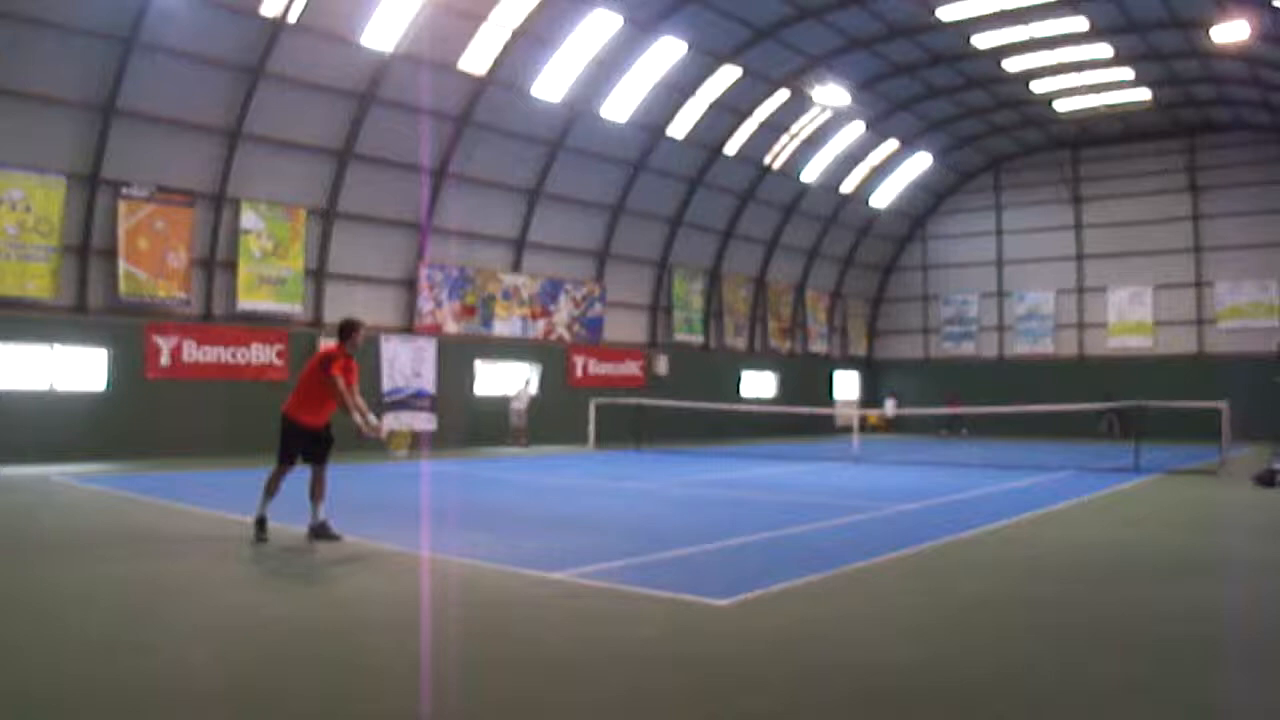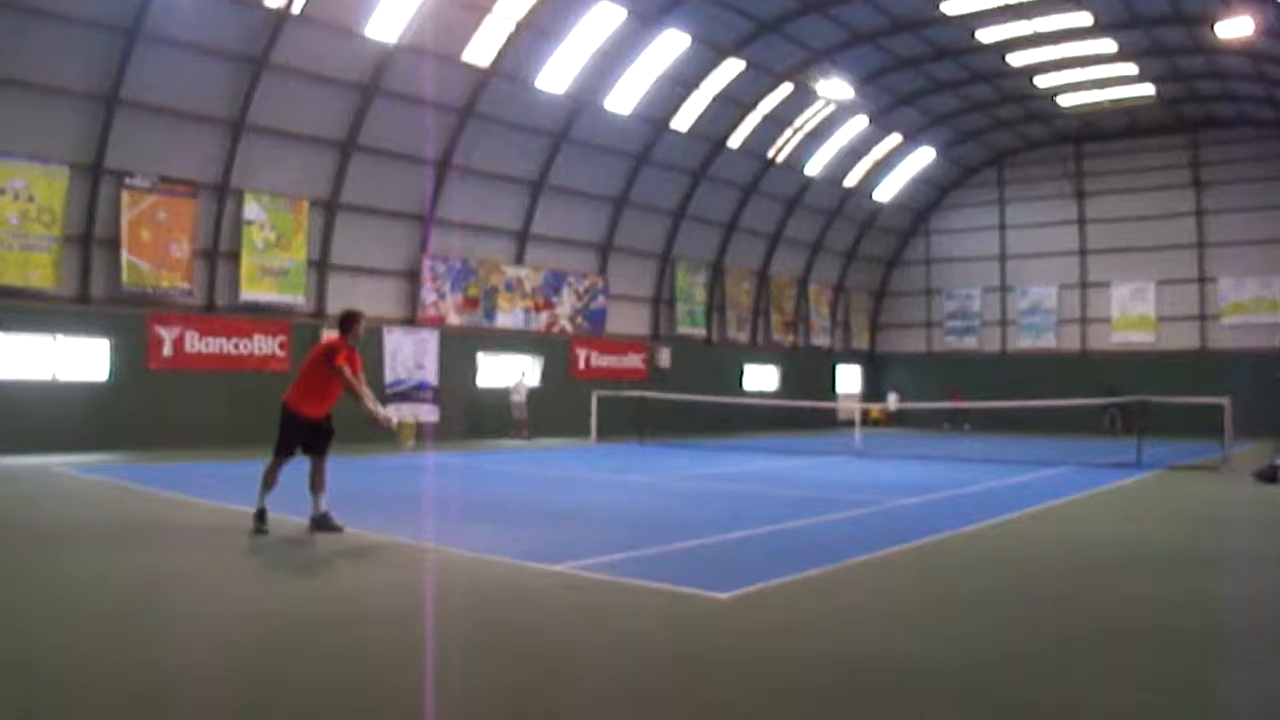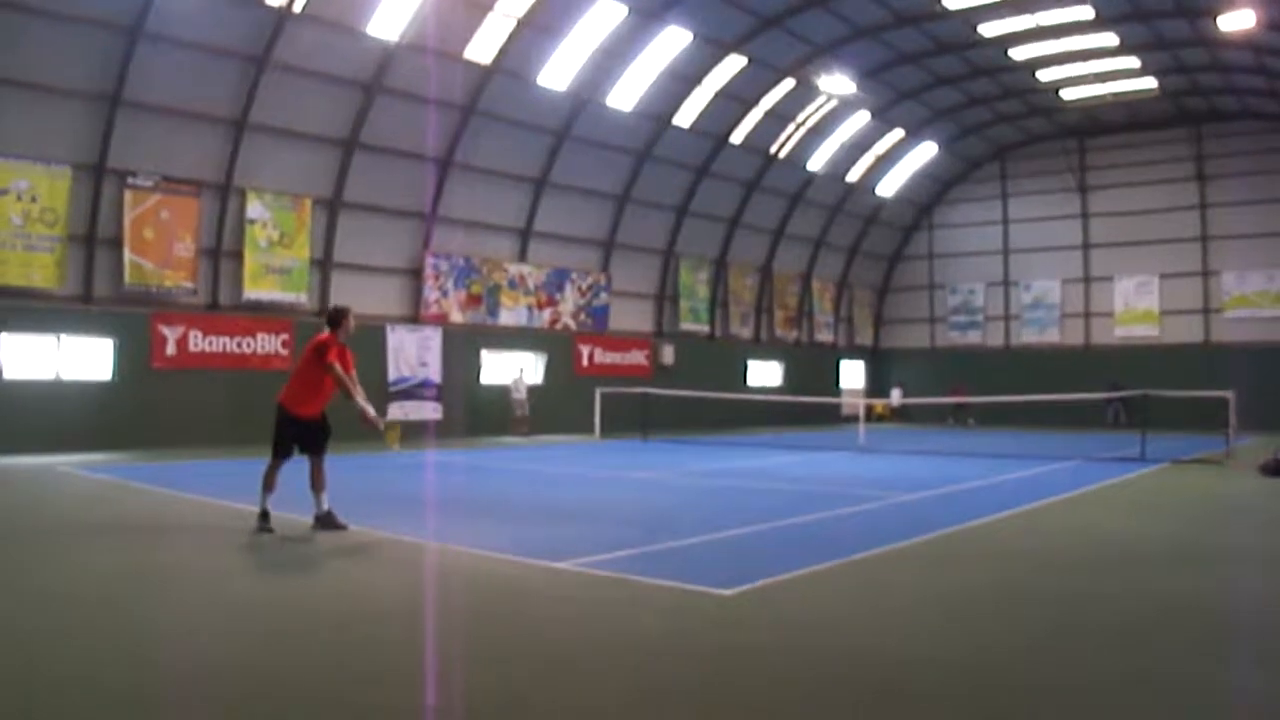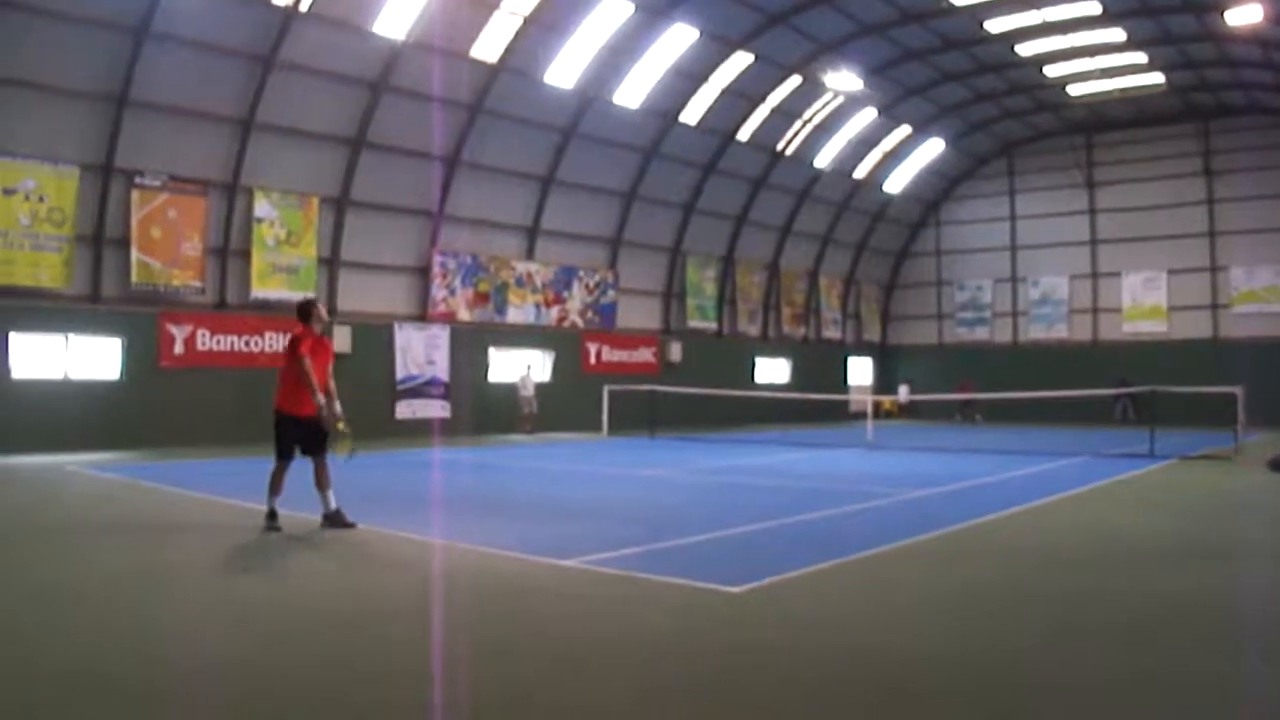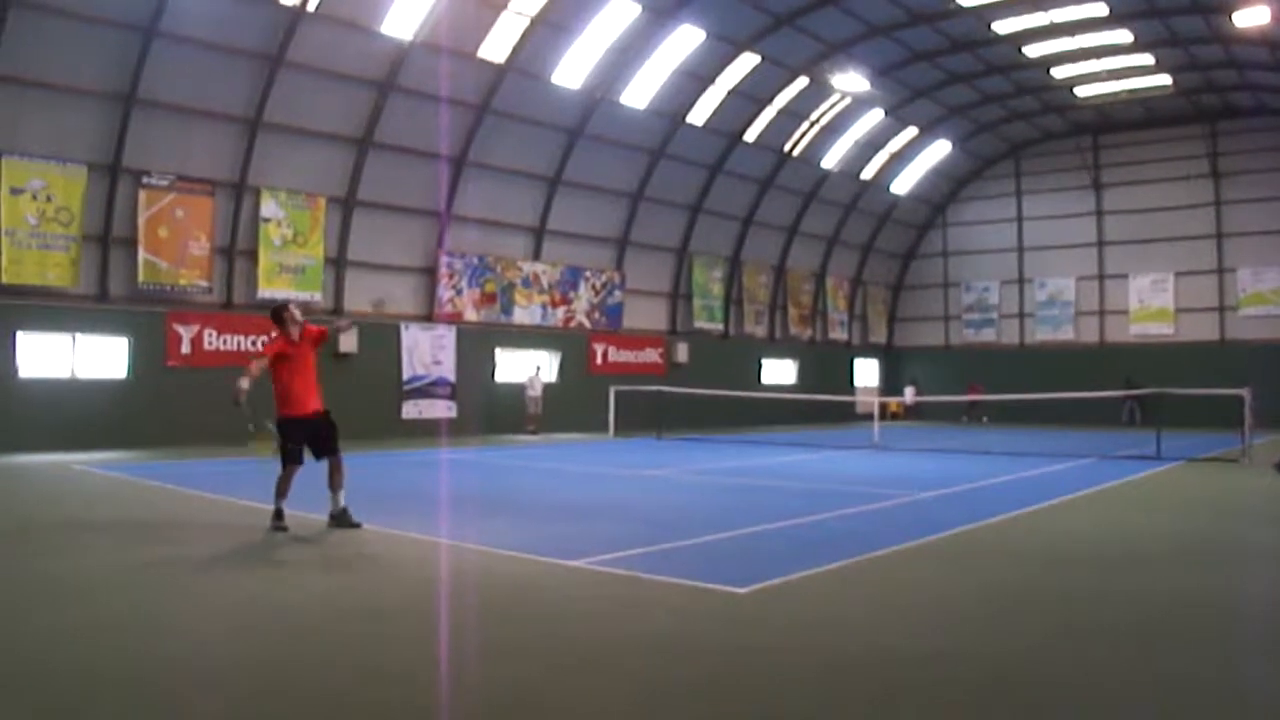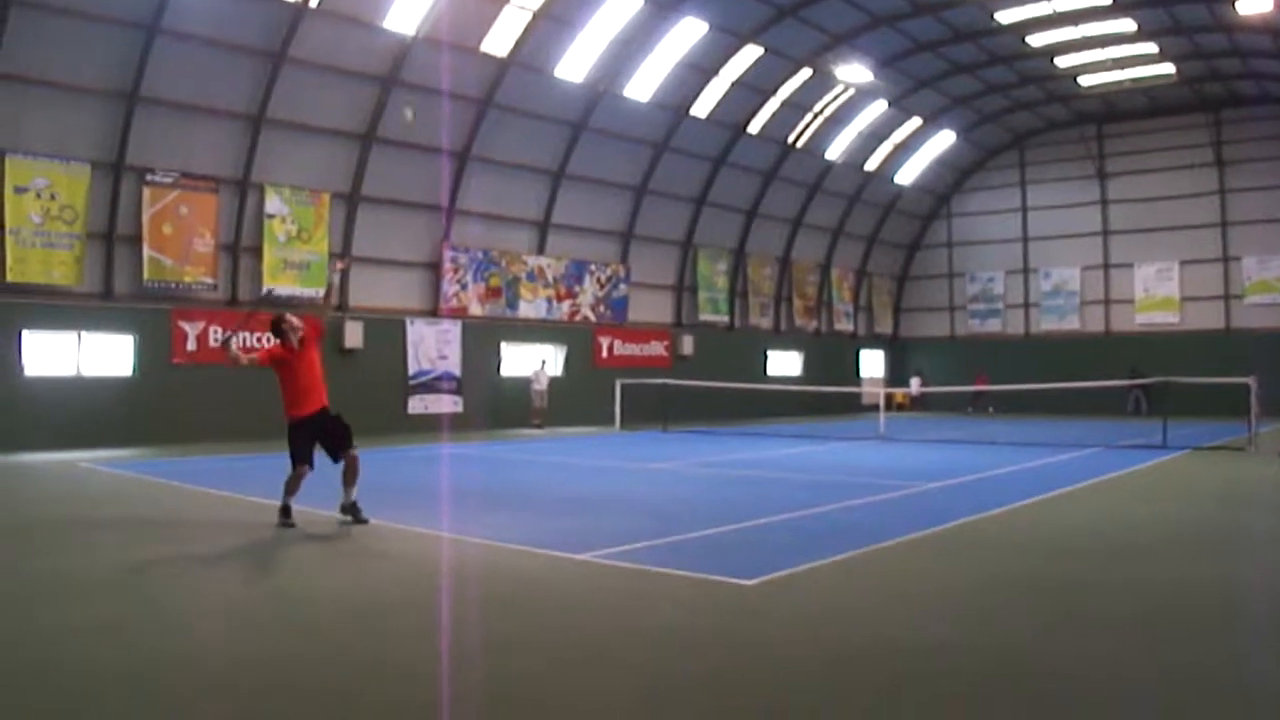
dt=0.3s
person 1, frame 1
left shoulder: (350, 363)
right shoulder: (331, 356)
left elbow: (355, 396)
right elbow: (340, 393)
left wrist: (371, 420)
right wrist: (359, 421)
left hip: (319, 423)
right hip: (297, 420)
left knee: (320, 469)
right knee: (283, 468)
left ankle: (317, 523)
right ankle: (260, 518)
person 1, frame 2
left shoulder: (352, 354)
right shoulder: (334, 348)
left elbow: (362, 386)
right elbow: (349, 383)
left wrist: (381, 410)
right wrist: (372, 410)
left hip: (319, 414)
right hip: (297, 411)
left knee: (319, 461)
right knee: (280, 459)
left ankle: (319, 514)
right ankle: (260, 510)
person 1, frame 3
left shoulder: (344, 351)
right shoulder: (325, 344)
left elbow: (354, 384)
right elbow: (340, 380)
left wrist: (370, 411)
right wrist: (363, 407)
left hip: (315, 414)
right hip: (292, 411)
left knee: (318, 460)
right knee: (278, 461)
left ankle: (323, 513)
right ankle: (264, 512)
person 1, frame 4
left shoulder: (325, 343)
right shoulder: (300, 337)
left elbow: (329, 377)
right elbow: (307, 372)
left wrist: (336, 407)
right wrist: (320, 401)
left hip: (311, 412)
right hip: (289, 412)
left knee: (321, 460)
right knee: (284, 463)
left ankle: (330, 511)
right ankle: (271, 512)
person 1, frame 5
left shoulder: (310, 334)
right shoulder: (276, 344)
left elbow: (340, 327)
right elbow: (260, 364)
right wrist: (245, 382)
left hip: (316, 412)
right hip: (290, 416)
left knee: (336, 458)
right knee: (291, 468)
left ankle: (338, 512)
right ankle: (278, 513)
person 1, frame 6
left shoulder: (310, 340)
right shoulder: (277, 353)
left elbow: (327, 307)
right elbow: (247, 359)
left wrist: (334, 277)
right wrist: (234, 352)
left hip: (323, 413)
right hip: (300, 420)
left knee: (352, 456)
right knee: (301, 470)
left ankle: (349, 503)
right ankle: (285, 507)
